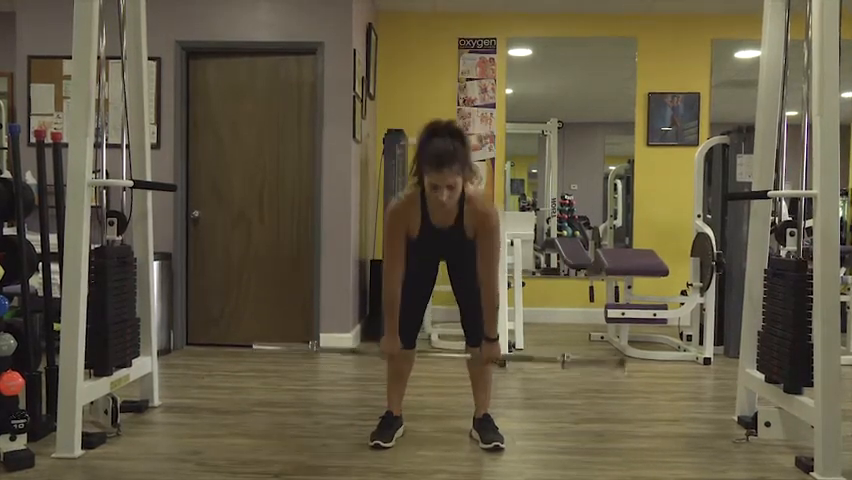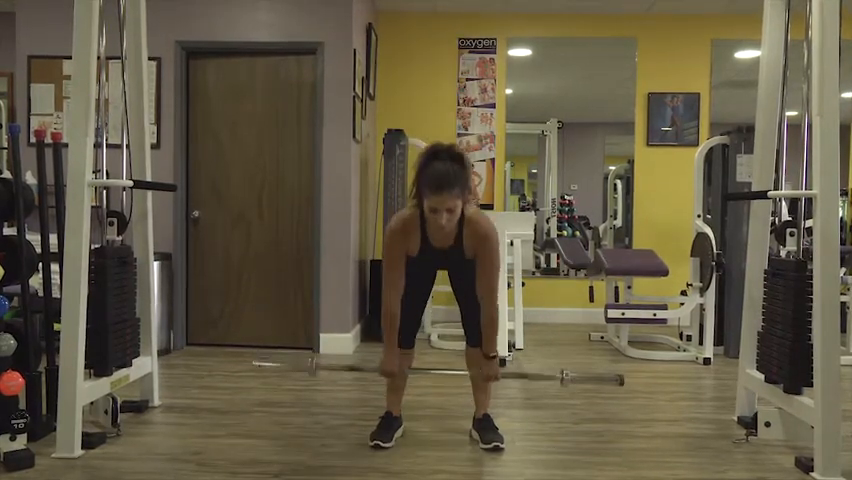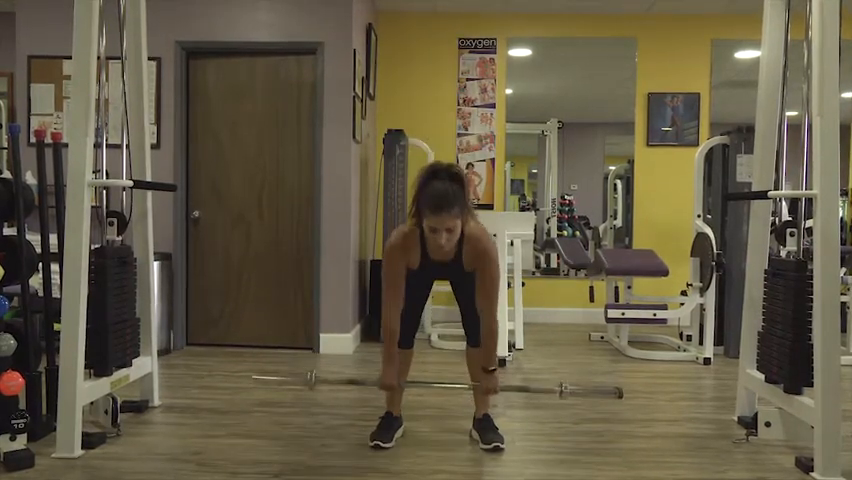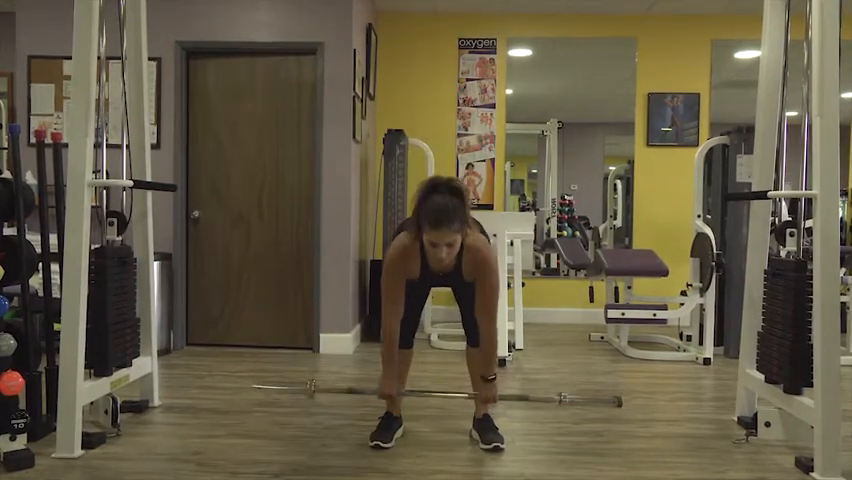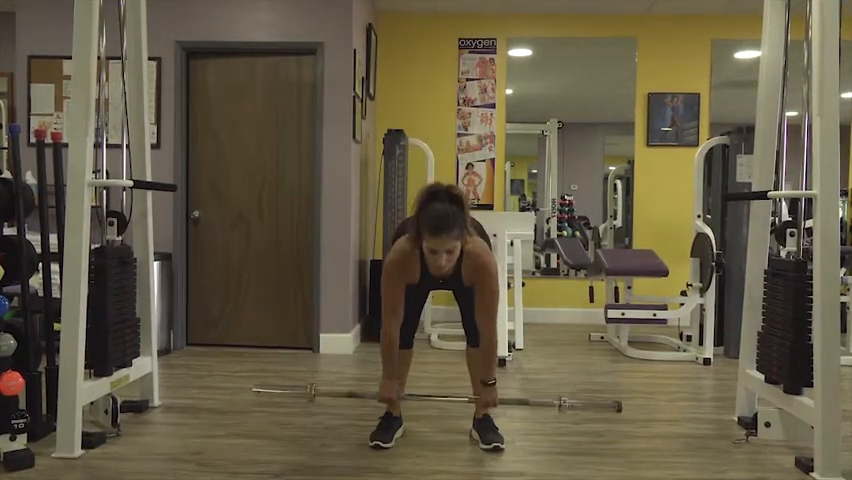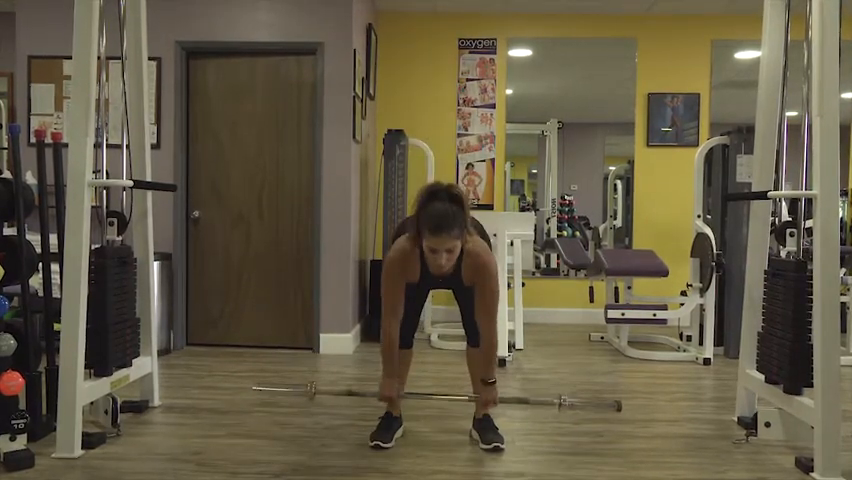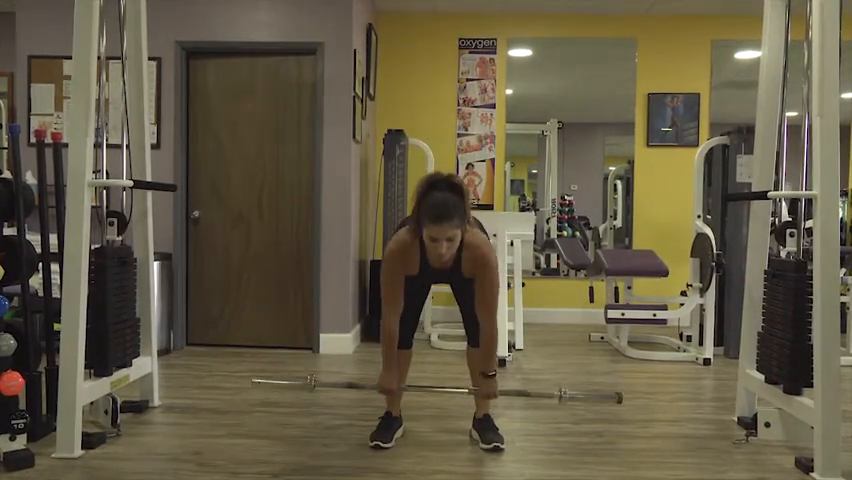
dt=0.1s
person 1, frame 1
left shoulder: (483, 211)
right shoulder: (400, 210)
left elbow: (488, 280)
right elbow: (393, 278)
left wrist: (491, 338)
right wrist: (390, 333)
left hip: (465, 256)
right hip: (419, 256)
left knee: (475, 333)
right knee: (406, 332)
left ankle: (482, 417)
right ankle: (393, 415)
person 1, frame 2
left shoulder: (482, 230)
right shoulder: (400, 228)
left elbow: (488, 303)
right elbow: (391, 299)
left wrist: (490, 355)
right wrist: (389, 351)
left hip: (464, 262)
right hip: (418, 262)
left knee: (476, 330)
right knee: (404, 330)
left ankle: (482, 418)
right ankle: (392, 415)
person 1, frame 3
left shoulder: (482, 244)
right shoulder: (400, 243)
left elbow: (488, 317)
right elbow: (391, 314)
left wrist: (489, 368)
right wrist: (389, 365)
left knee: (476, 330)
right knee: (403, 330)
left ankle: (482, 418)
right ankle: (393, 416)
person 1, frame 4
left shoulder: (481, 253)
right shoulder: (400, 252)
left elbow: (488, 328)
right elbow: (390, 323)
left wrist: (488, 378)
right wrist: (389, 374)
left knee: (477, 330)
right knee: (403, 330)
left ankle: (482, 418)
right ankle: (393, 416)
person 1, frame 5
left shoulder: (480, 258)
right shoulder: (400, 257)
left elbow: (488, 332)
right elbow: (390, 326)
left wrist: (488, 381)
right wrist: (389, 378)
left knee: (477, 331)
right knee: (403, 330)
left ankle: (482, 418)
right ankle: (393, 416)
person 1, frame 6
left shoulder: (481, 258)
right shoulder: (399, 256)
left elbow: (488, 332)
right elbow: (390, 327)
left wrist: (488, 381)
right wrist: (389, 378)
left knee: (477, 331)
right knee: (403, 330)
left ankle: (482, 418)
right ankle: (392, 416)
person 1, frame 7
left shoulder: (481, 250)
right shoulder: (399, 248)
left elbow: (488, 324)
right elbow: (390, 318)
left wrist: (488, 373)
right wrist: (389, 369)
left knee: (477, 329)
right knee: (402, 329)
left ankle: (482, 418)
right ankle: (392, 416)
